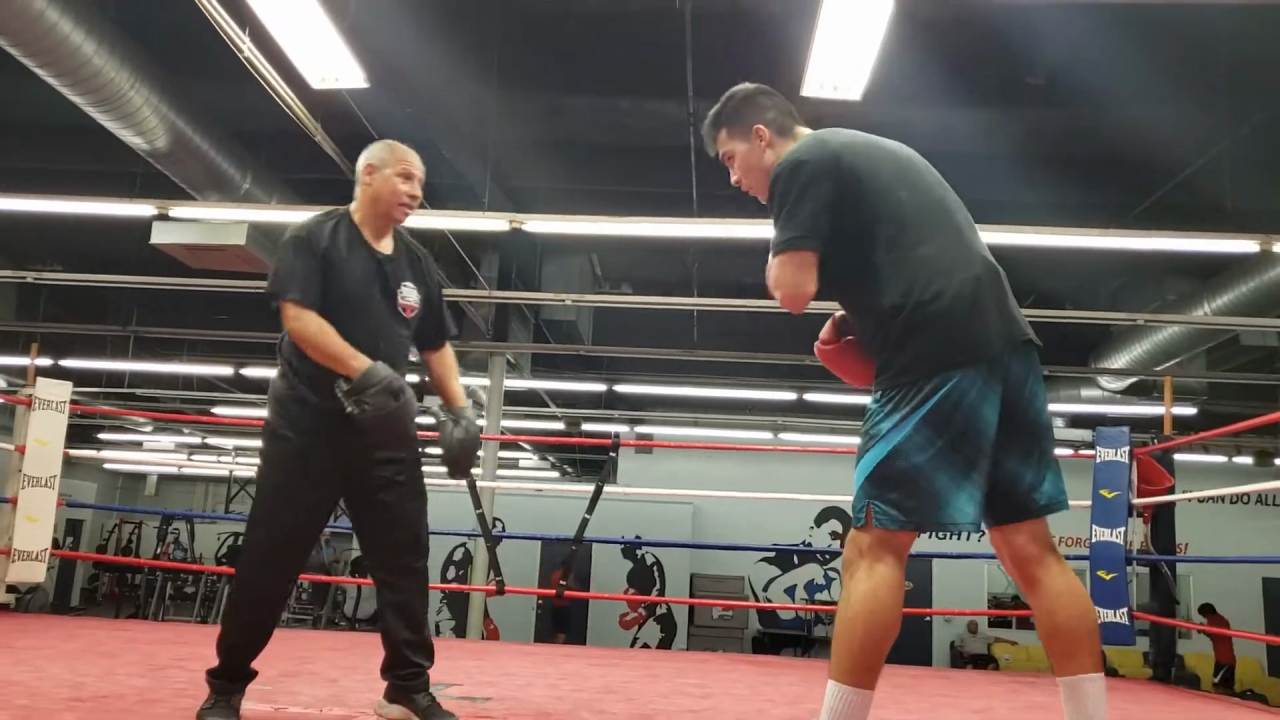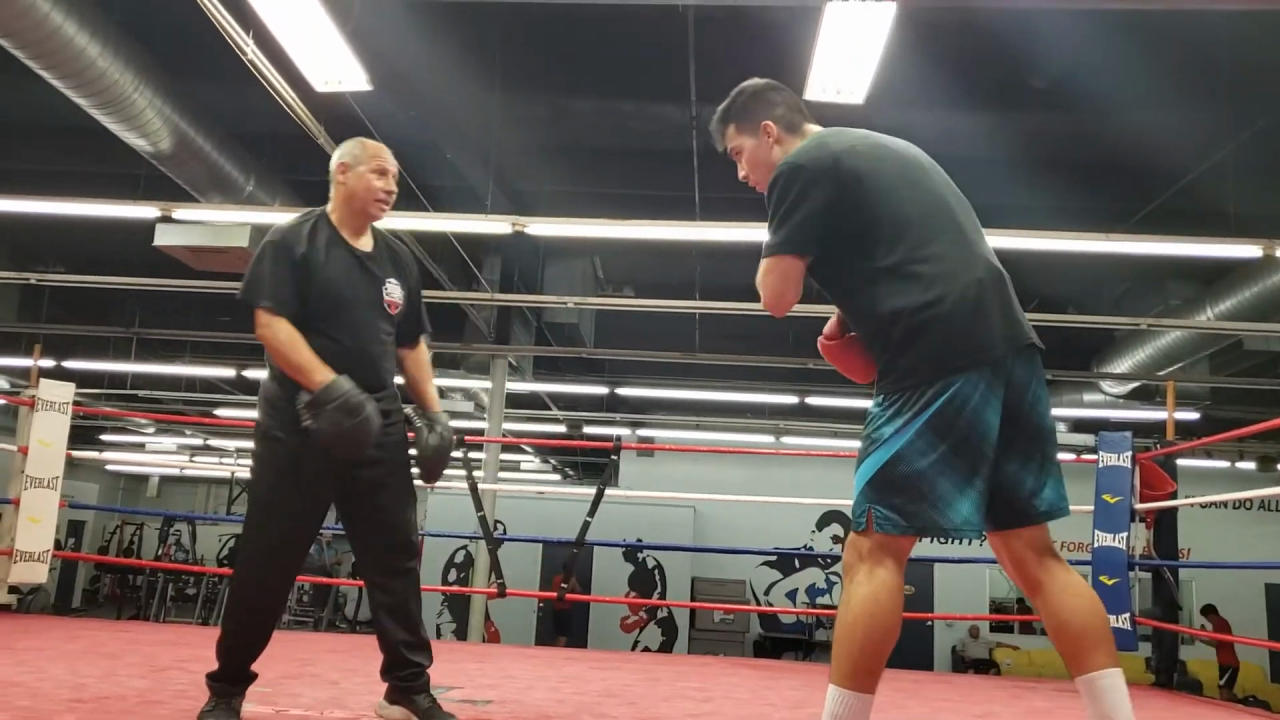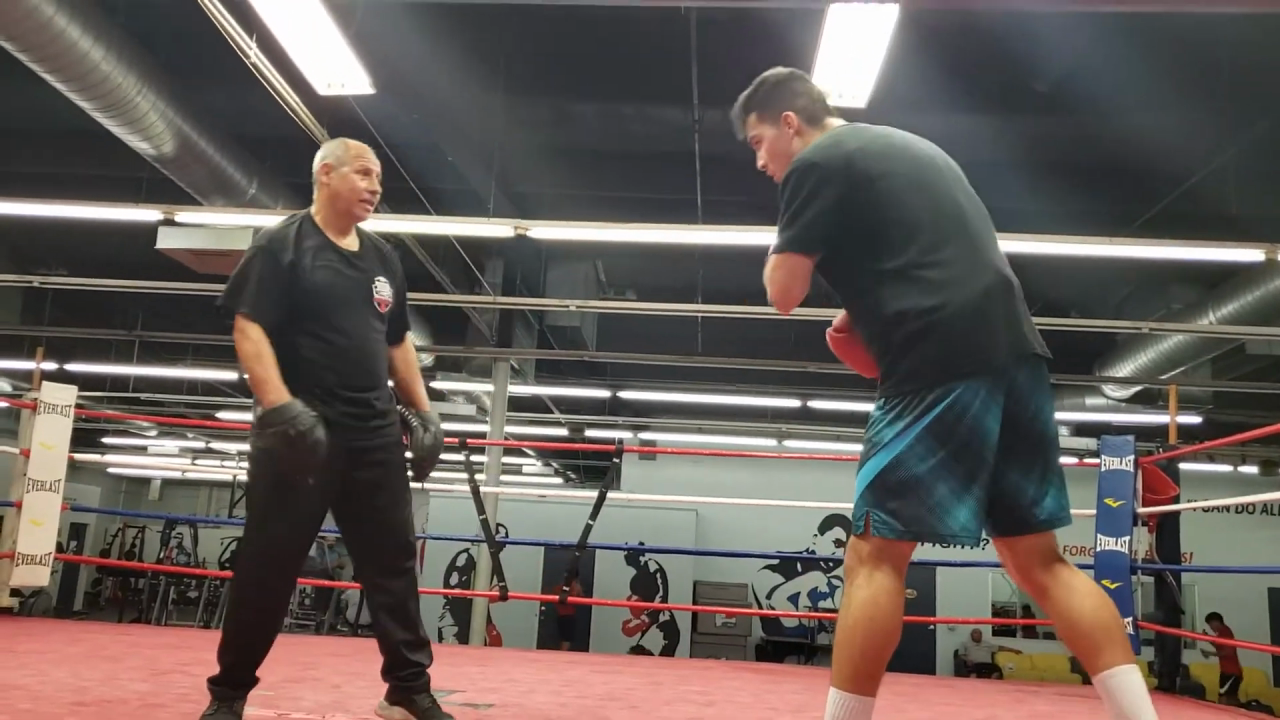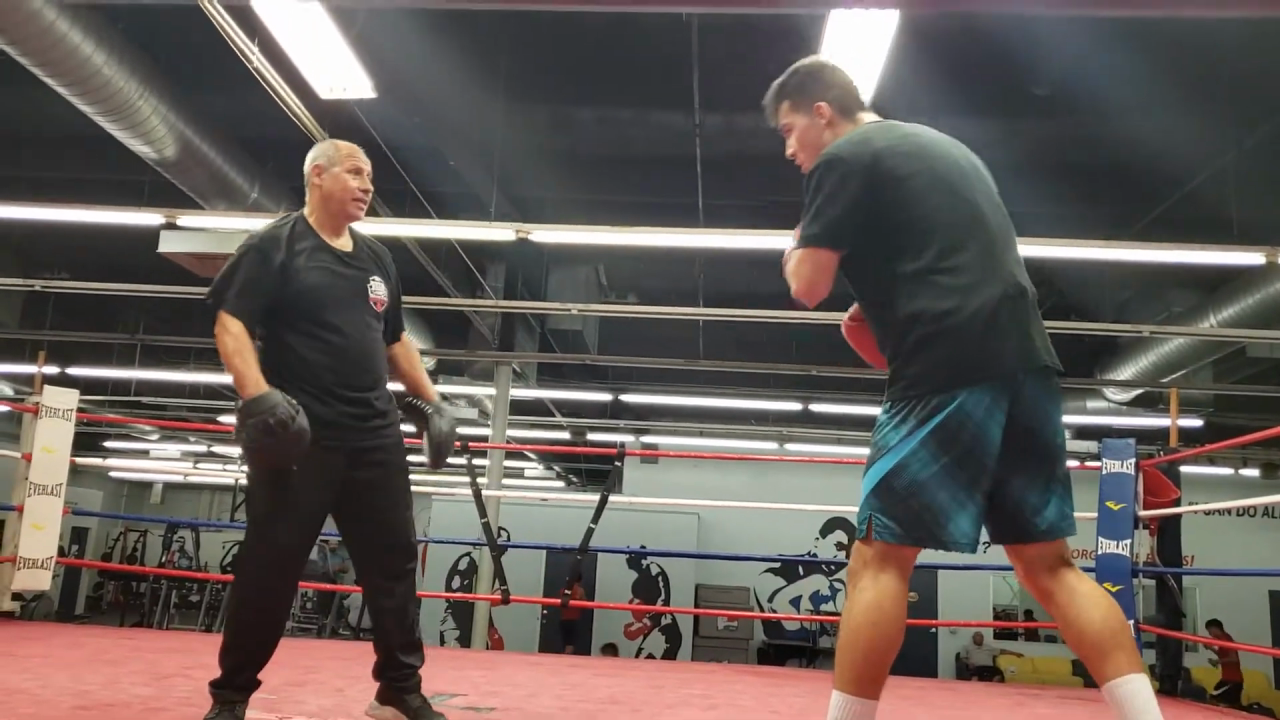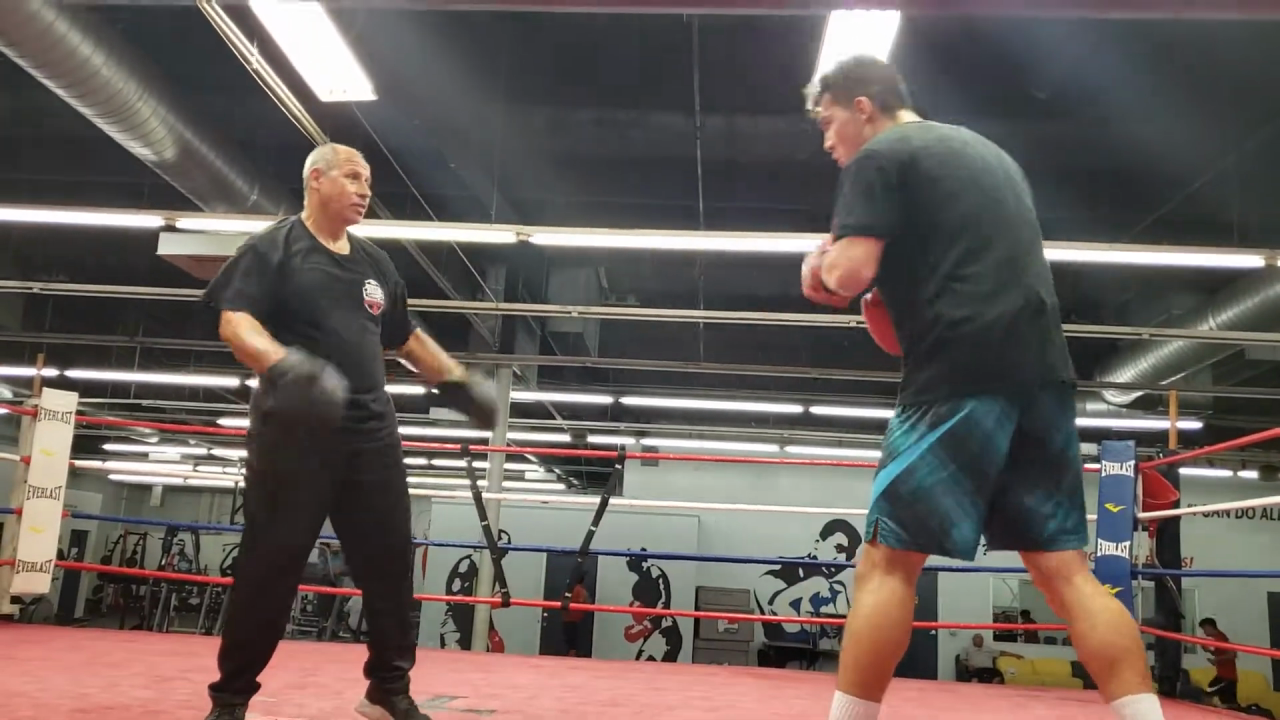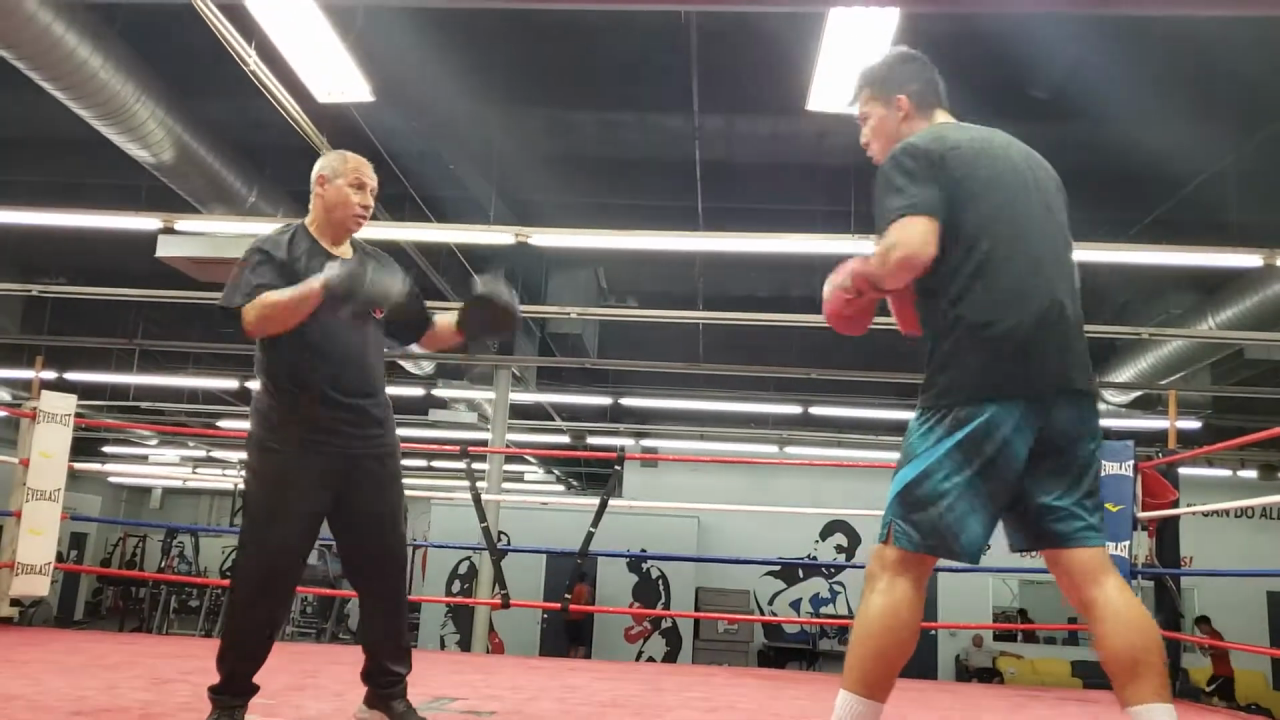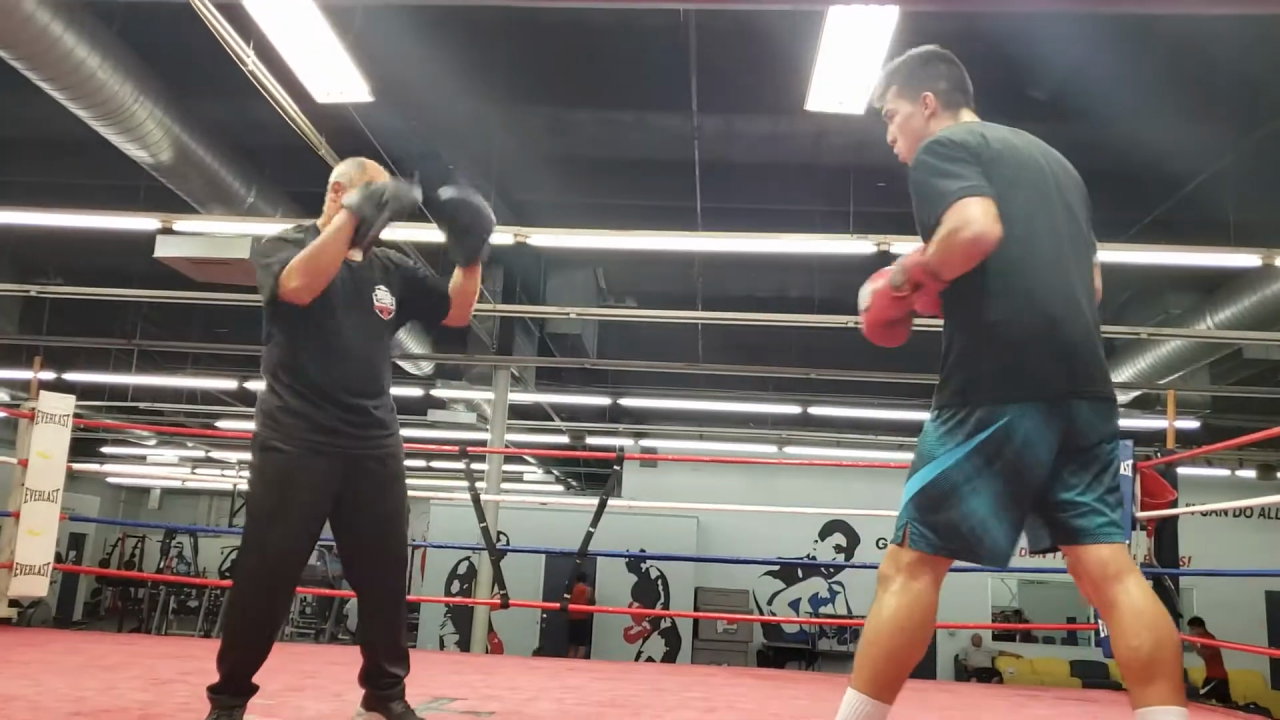
dt=0.1s
person 1, frame 1
left shoulder: (802, 165)
right shoulder: (877, 151)
left elbow: (793, 291)
left wrist: (781, 262)
right wrist: (862, 315)
left hip: (935, 361)
right hip: (1003, 347)
left knee: (875, 545)
right knee: (1029, 546)
person 1, frame 2
left shoulder: (804, 166)
right shoulder: (893, 150)
left elbow: (777, 295)
left wrist: (775, 256)
left hip: (937, 365)
right hip: (1005, 350)
left knee: (874, 550)
right knee: (1030, 552)
person 1, frame 3
left shoulder: (819, 163)
right shoulder: (913, 148)
left elbow: (784, 292)
left wrist: (788, 250)
left hip: (940, 370)
right hip: (1014, 357)
left knee: (875, 554)
right knee: (1036, 558)
person 1, frame 4
left shoulder: (844, 161)
right shoulder: (947, 148)
left elbow: (807, 283)
left wrist: (799, 260)
left hip: (946, 375)
right hip: (1025, 365)
left knee: (880, 558)
right knee: (1049, 567)
person 1, frame 5
left shoulder: (880, 158)
right shoulder: (987, 152)
left elbow: (849, 276)
left wrist: (822, 262)
left hip: (959, 382)
right hip: (1041, 376)
left knee: (887, 561)
right knee: (1064, 573)
person 1, frame 6
left shoulder: (916, 153)
right shoulder: (1029, 160)
left elbow: (907, 251)
left wrist: (859, 281)
left hip: (976, 388)
right hip: (1063, 384)
left knee: (897, 565)
right knee: (1090, 574)
person 1, frame 7
left shoulder: (944, 148)
right shoulder: (1054, 162)
left elbow: (976, 231)
left wrist: (908, 278)
left hip: (993, 387)
right hip: (1081, 387)
left knee: (912, 565)
right knee: (1110, 573)
person 2, frame 1
left shoulder: (417, 263)
right shoulder: (313, 239)
left elbow: (436, 345)
right elbow: (297, 316)
left wrist: (458, 411)
right wrist: (364, 371)
left hip: (387, 432)
right hip: (307, 426)
left knee: (404, 557)
right knee: (270, 556)
person 2, frame 2
left shoulder: (397, 259)
right shoulder: (293, 242)
left elbow: (410, 343)
right elbow: (270, 323)
left wrist: (432, 414)
right wrist: (328, 386)
left hip: (378, 433)
right hip: (304, 430)
left knee: (396, 559)
right knee: (268, 559)
person 2, frame 3
left shoulder: (383, 258)
right shoulder: (279, 246)
right elbow: (248, 330)
left wrist: (422, 413)
right wrist: (278, 406)
left hip: (373, 433)
right hip: (299, 429)
left knee: (393, 560)
right knee: (267, 563)
person 2, frame 4
left shoulder: (378, 258)
right shoulder: (274, 247)
left elbow: (394, 339)
right elbow: (229, 323)
left wrist: (428, 404)
right wrist: (258, 395)
left hip: (374, 434)
right hip: (295, 433)
left knee: (393, 560)
right knee: (270, 566)
person 2, frame 5
left shoulder: (374, 262)
right shoulder: (270, 249)
left elbow: (405, 337)
right elbow: (234, 321)
left wrist: (458, 381)
right wrist: (283, 362)
left hip: (371, 437)
right hip: (300, 432)
left knee: (390, 564)
right knee: (270, 566)
person 2, frame 6
left shoulder: (377, 263)
right shoulder: (273, 250)
left elbow: (420, 331)
right elbow: (256, 319)
left wrist: (469, 320)
right wrist: (328, 286)
left hip: (368, 440)
right hip: (290, 437)
left knee: (385, 567)
right knee: (268, 568)
person 2, frame 7
left shoulder: (390, 268)
right shoulder: (286, 247)
left elbow: (456, 312)
right elbow: (300, 287)
left wrist: (469, 254)
right wrist: (355, 212)
left hip: (373, 440)
right hip: (296, 438)
left knee: (384, 569)
right knee: (267, 568)
